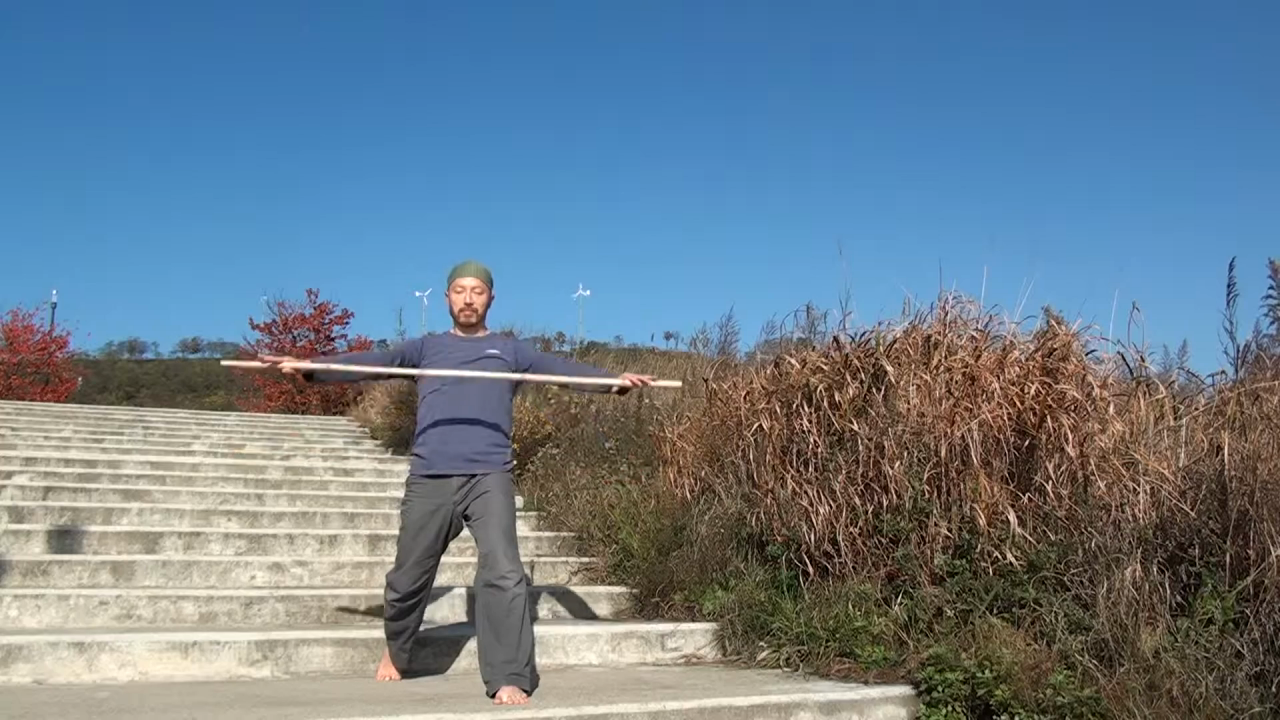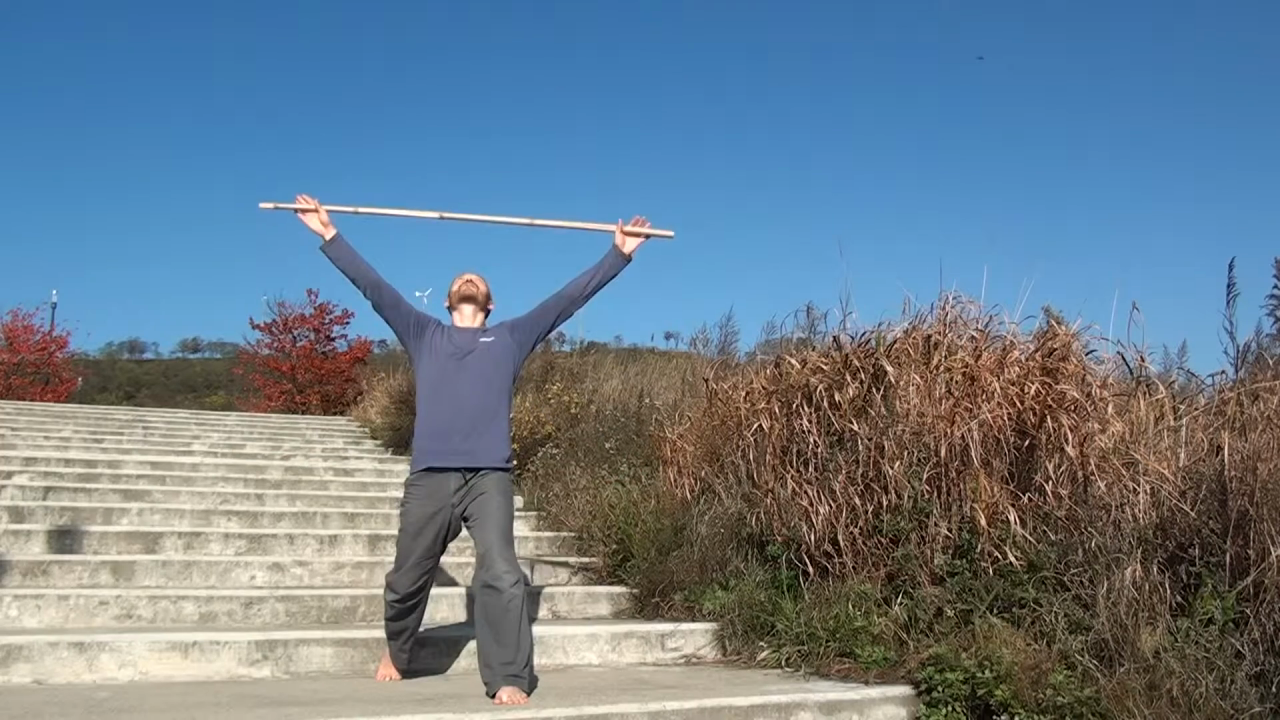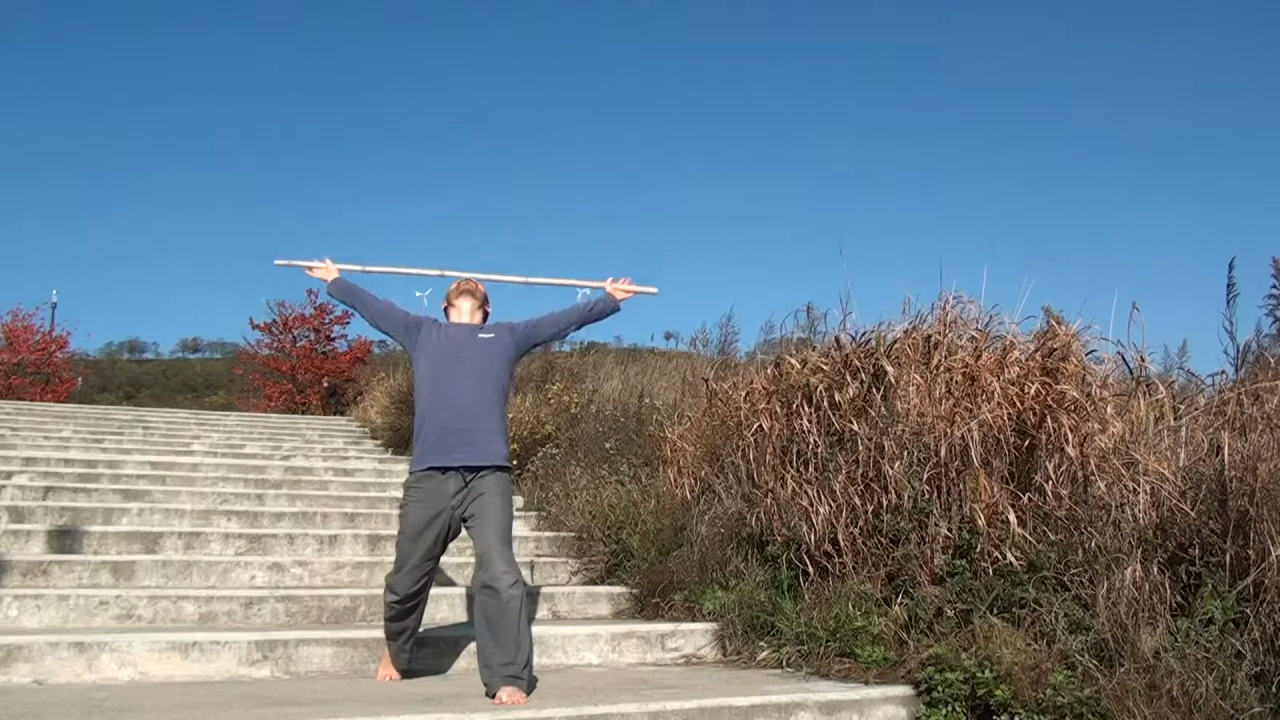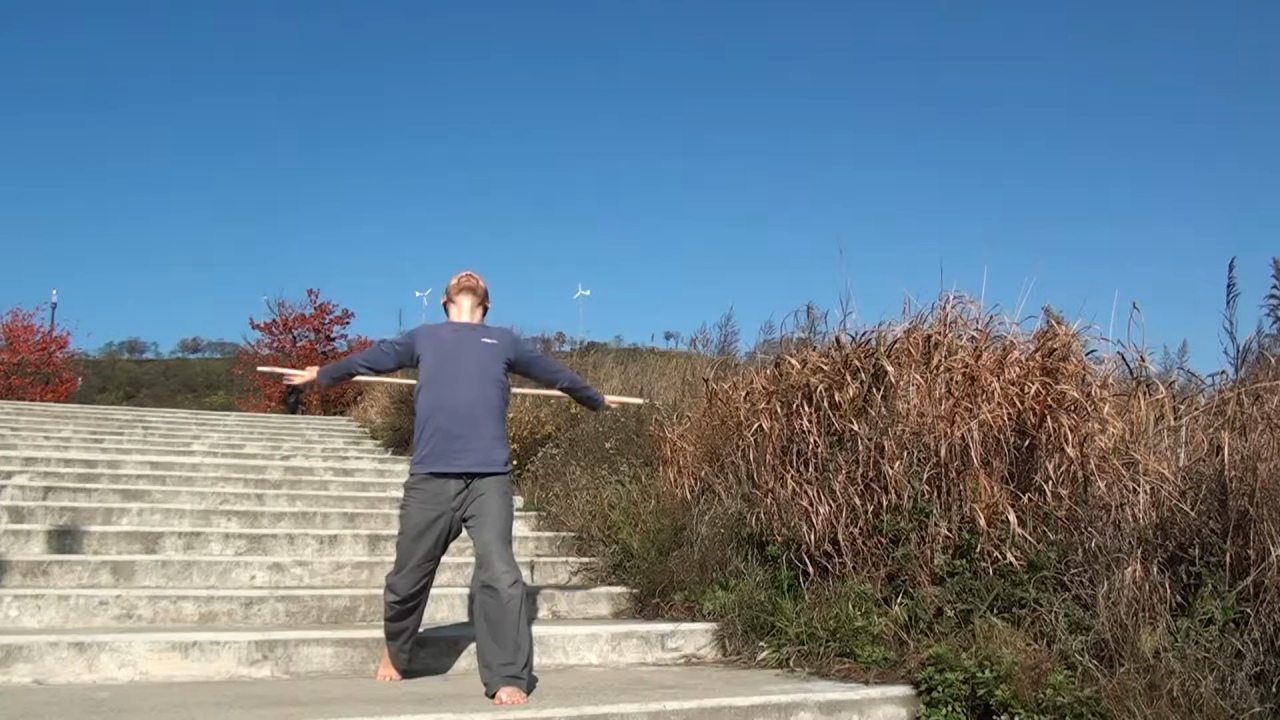
dt=0.7s
person 1, frame 1
left shoulder: (512, 348)
right shoulder: (424, 346)
left elbow: (560, 367)
right elbow: (371, 359)
left wrist: (612, 380)
right wrist: (310, 366)
left hip: (490, 477)
right hip: (429, 479)
left knee: (503, 574)
right knee: (407, 578)
left ankle: (510, 679)
right ankle: (396, 652)
person 1, frame 2
left shoulder: (511, 338)
right shoulder: (423, 335)
left elbow: (571, 297)
right elbow: (373, 286)
left wrist: (619, 253)
right wrist: (329, 234)
left hip: (489, 477)
right hip: (429, 477)
left knee: (501, 576)
right knee: (407, 578)
left ankle: (510, 679)
right ankle: (396, 654)
person 1, frame 3
left shoulder: (507, 336)
right shoulder: (422, 332)
left elbow: (566, 319)
right elbow: (371, 306)
left wrist: (610, 299)
right wrist: (332, 279)
left hip: (489, 475)
right hip: (429, 476)
left knee: (500, 576)
right knee: (408, 577)
left ankle: (509, 680)
right ankle: (395, 654)
person 1, frame 4
left shoulder: (504, 342)
right shoulder: (423, 338)
left elbow: (558, 374)
right elbow: (368, 359)
left wrist: (596, 400)
right wrist: (321, 374)
left hip: (488, 477)
right hip: (430, 477)
left knee: (499, 575)
right knee: (408, 577)
left ankle: (508, 679)
right ankle: (395, 654)
